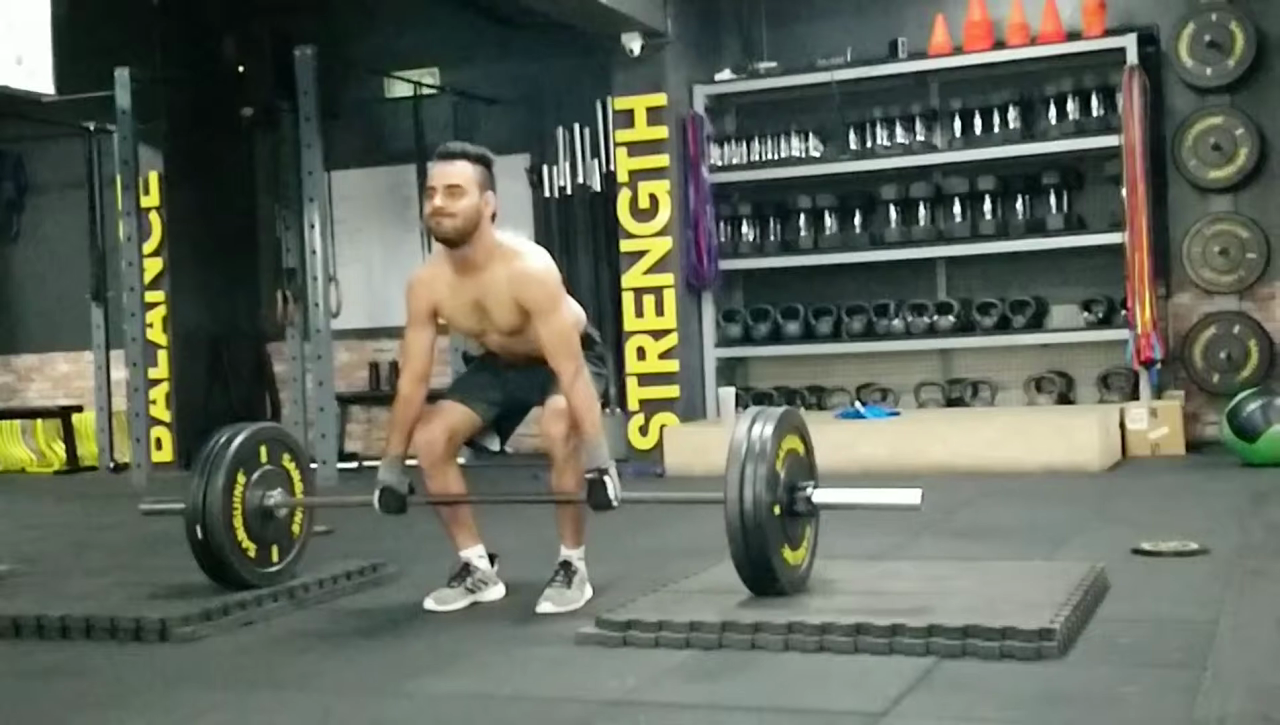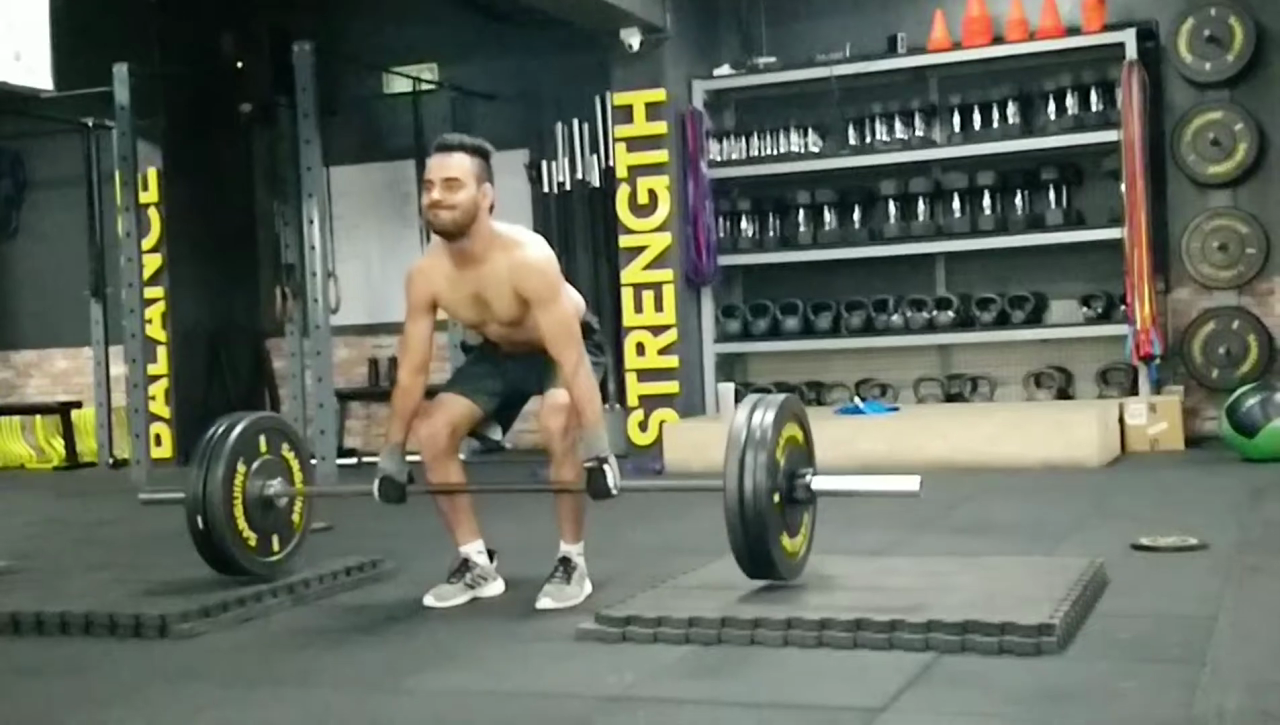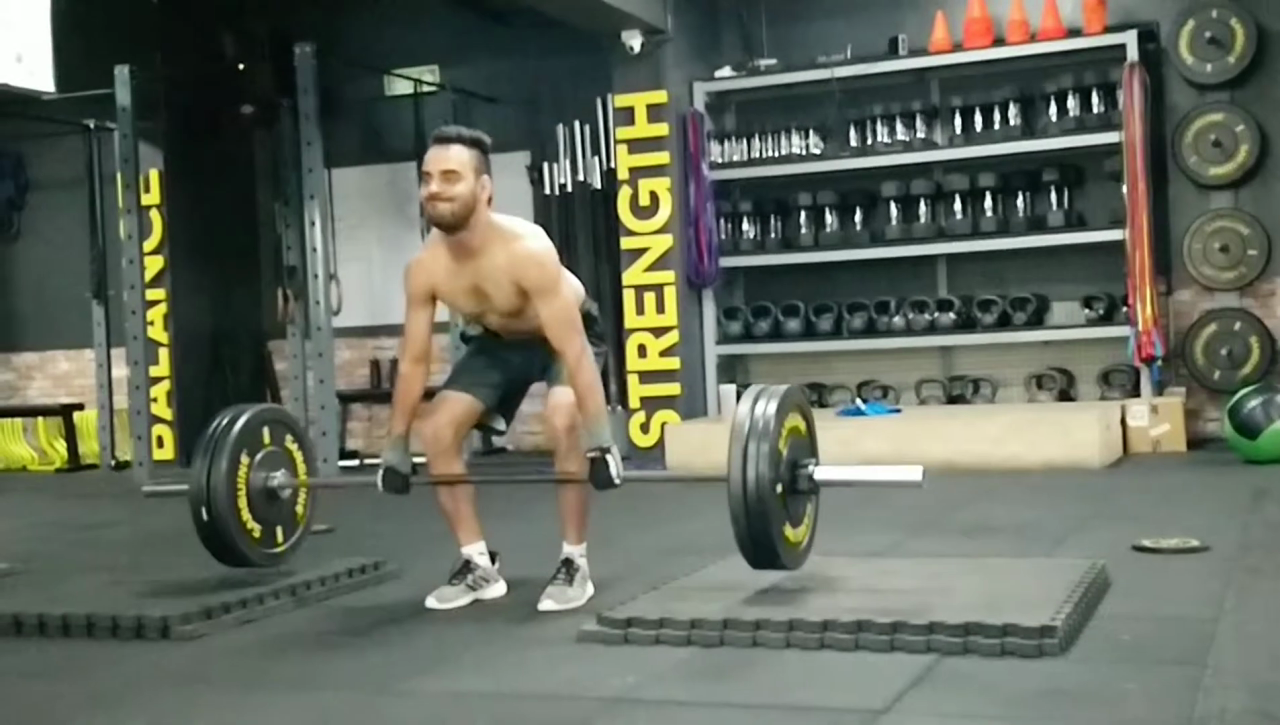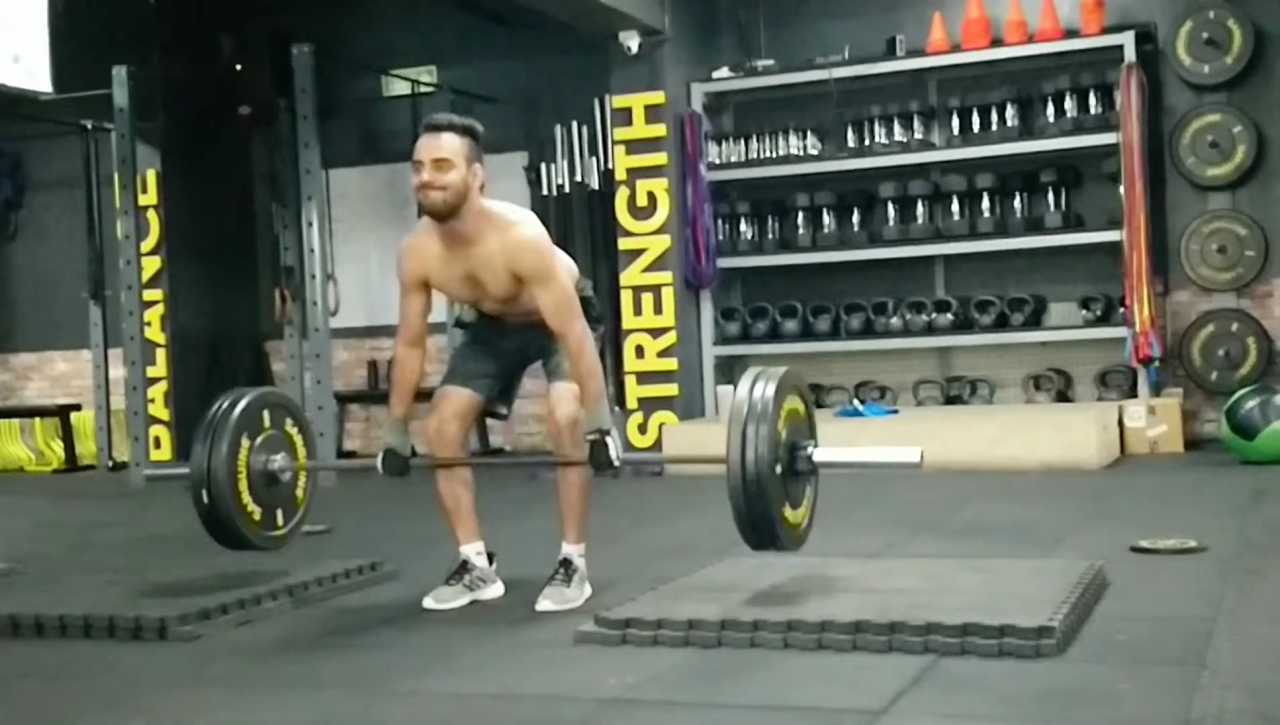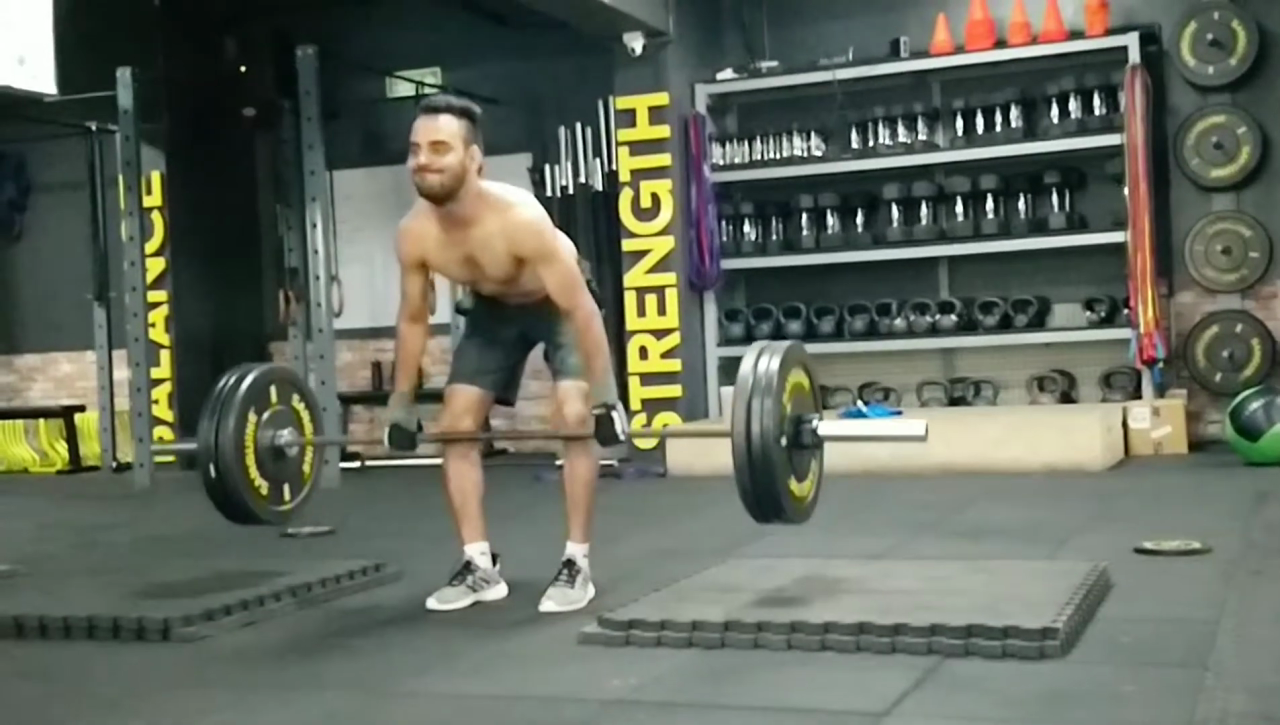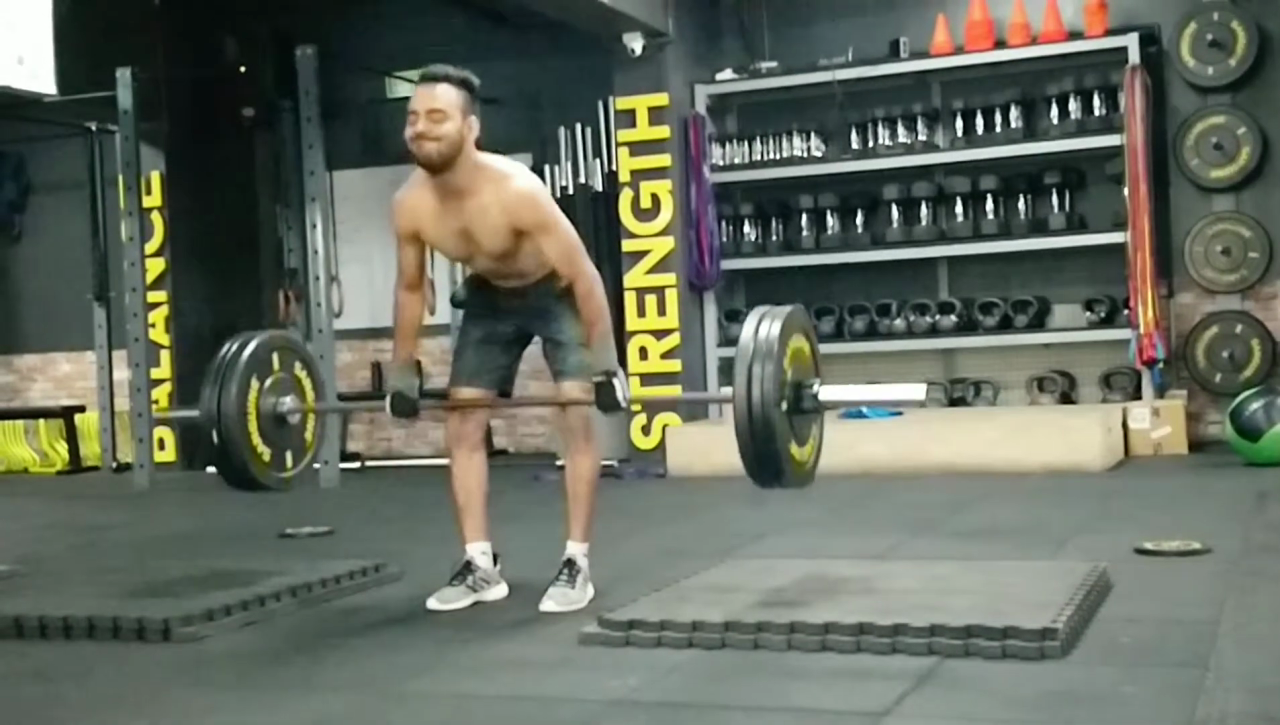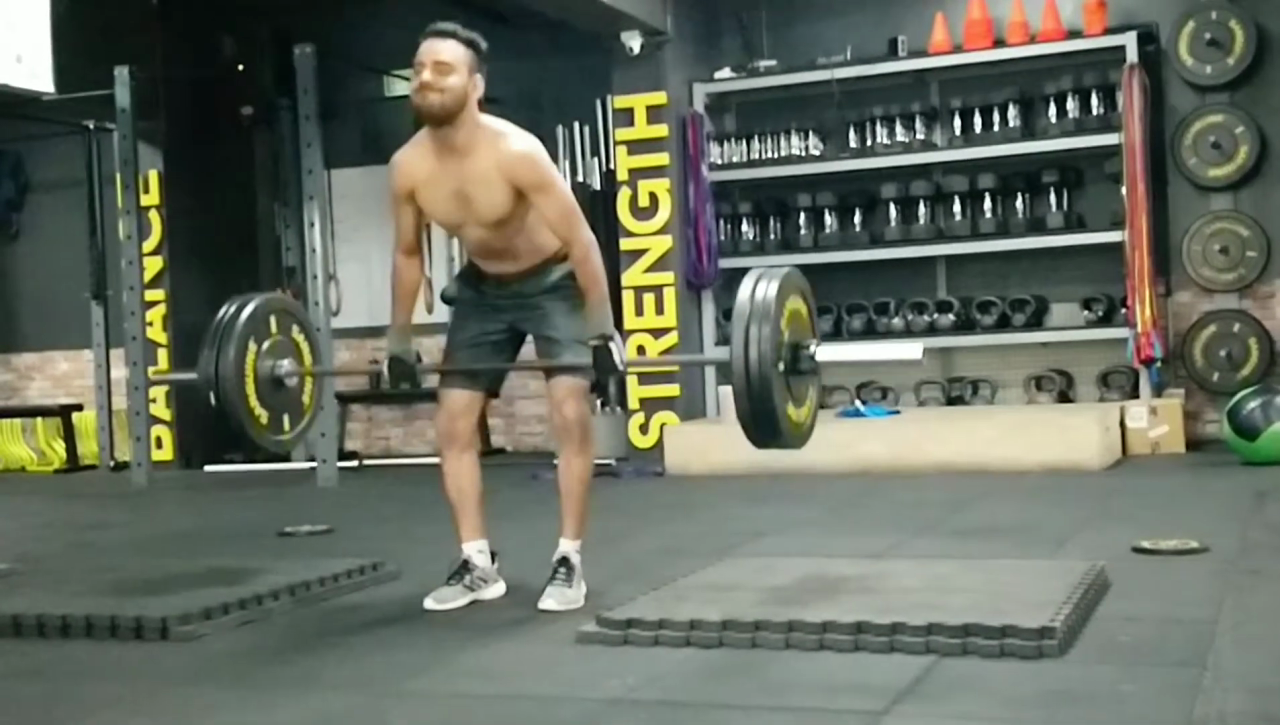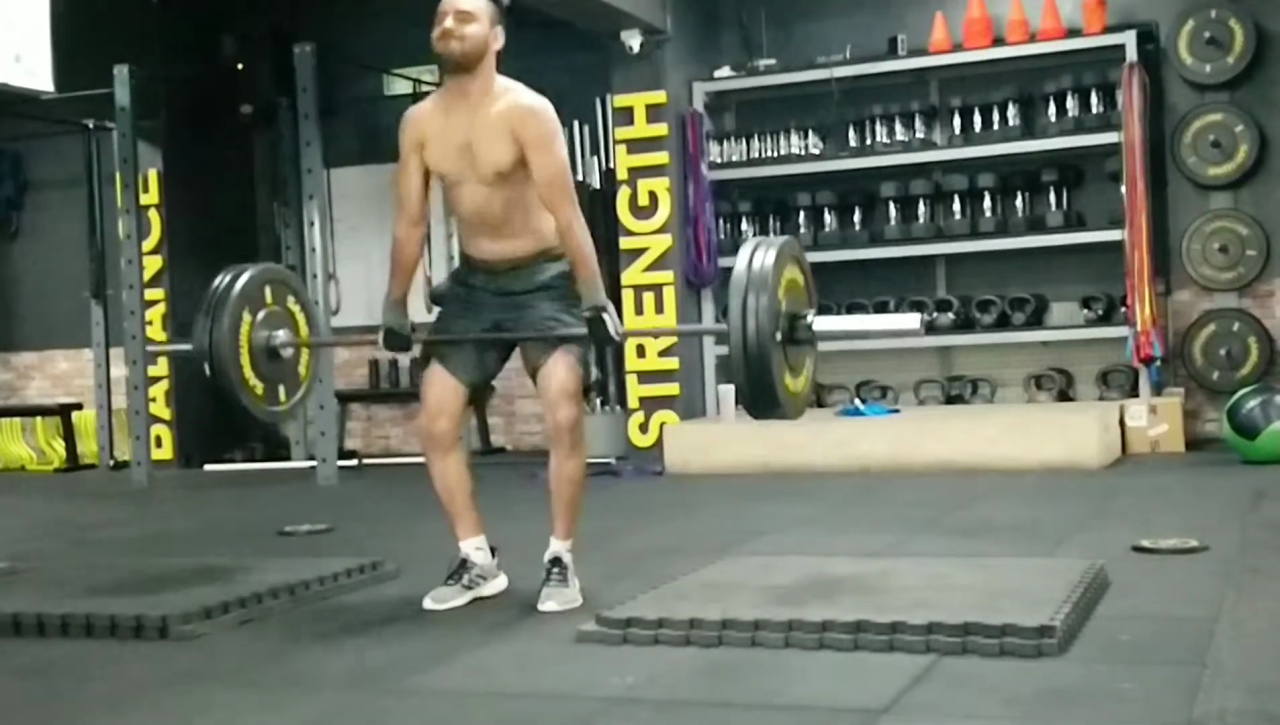
dt=0.3s
person 1, frame 1
left shoulder: (530, 269)
right shoulder: (426, 283)
left elbow: (569, 373)
right elbow: (411, 380)
left wrist: (599, 462)
right wrist: (391, 467)
left hip: (571, 358)
right hip: (500, 364)
left knee: (559, 430)
right knee: (429, 439)
left ankle: (572, 567)
right ankle: (478, 567)
person 1, frame 2
left shoulder: (529, 259)
right shoulder: (425, 274)
left elbow: (570, 360)
right elbow: (411, 370)
left wrist: (598, 449)
right wrist: (391, 456)
left hip: (567, 346)
right hip: (499, 353)
left knee: (557, 423)
right knee: (431, 432)
left ankle: (571, 562)
right ankle: (477, 563)
person 1, frame 3
left shoulder: (528, 250)
right shoulder: (424, 266)
left elbow: (572, 352)
right elbow: (413, 360)
left wrist: (600, 441)
right wrist: (395, 449)
left hip: (567, 334)
right hip: (497, 340)
left knee: (563, 421)
right knee: (437, 431)
left ankle: (574, 564)
right ankle: (479, 565)
person 1, frame 4
left shoulder: (521, 236)
right shoulder: (417, 251)
left elbow: (573, 335)
right elbow: (410, 343)
left wrist: (601, 423)
right wrist: (395, 432)
left hip: (561, 318)
right hip: (493, 325)
left knee: (565, 419)
right knee: (442, 426)
left ankle: (572, 563)
right ankle: (477, 565)
person 1, frame 5
left shoulder: (519, 218)
right shoulder: (414, 232)
left elbow: (581, 310)
right elbow: (412, 320)
left wrist: (605, 399)
right wrist: (401, 407)
left hip: (559, 303)
right hip: (493, 309)
left knee: (573, 417)
right knee: (455, 424)
left ankle: (576, 565)
right ankle: (479, 566)
person 1, frame 6
left shoulder: (516, 190)
right shoulder: (409, 204)
left elbow: (584, 275)
right elbow: (410, 288)
left wrist: (606, 366)
right wrist: (401, 373)
left hip: (557, 292)
right hip: (489, 298)
left knee: (575, 413)
right knee: (463, 422)
left ankle: (575, 564)
right ankle: (480, 565)
person 1, frame 7
left shoulder: (517, 152)
right shoulder: (408, 165)
left elbow: (581, 242)
right elbow: (408, 254)
left wrist: (603, 331)
right wrist: (398, 338)
left hip: (552, 282)
right hip: (481, 290)
left knee: (570, 413)
right knee: (453, 423)
left ankle: (568, 562)
right ankle: (478, 564)
person 1, frame 8
left shoulder: (524, 109)
right shoulder: (418, 122)
left elbow: (567, 212)
right elbow: (410, 221)
left wrist: (596, 302)
right wrist: (394, 308)
left hip: (543, 280)
right hip: (473, 284)
left knee: (563, 417)
right knee: (435, 422)
left ankle: (559, 561)
right ankle: (477, 560)
